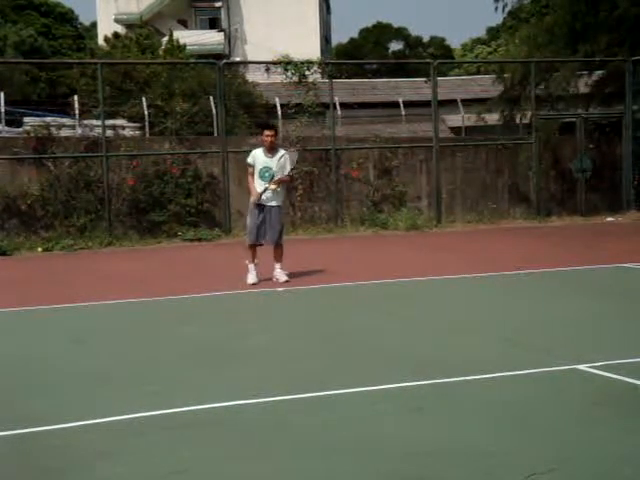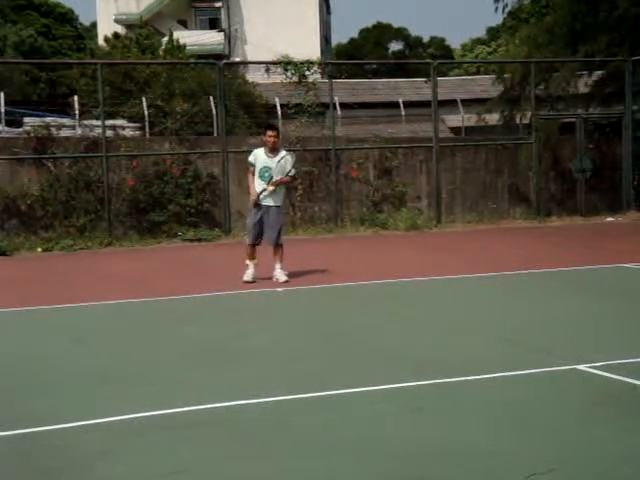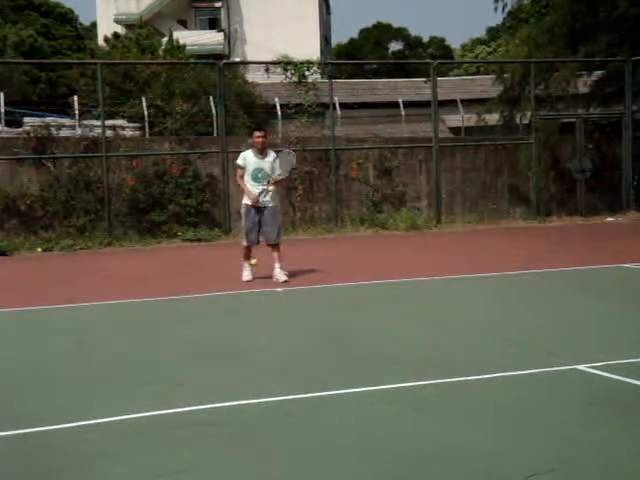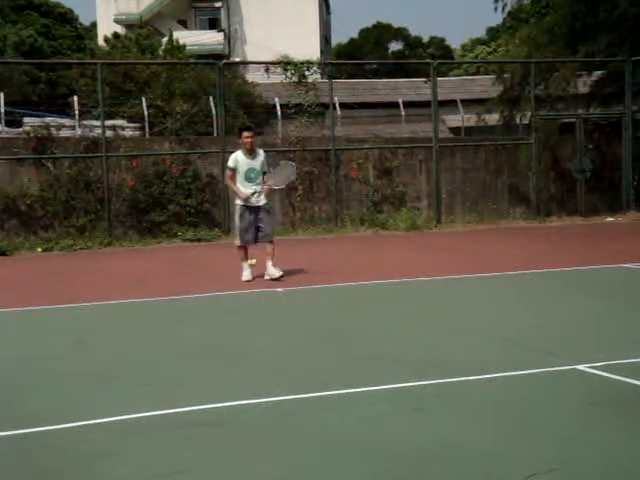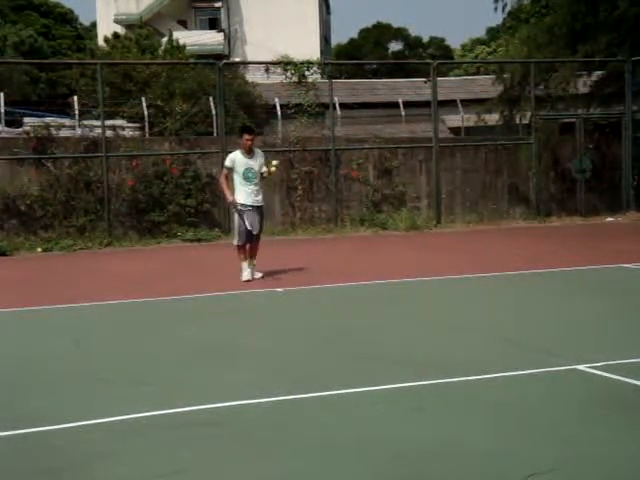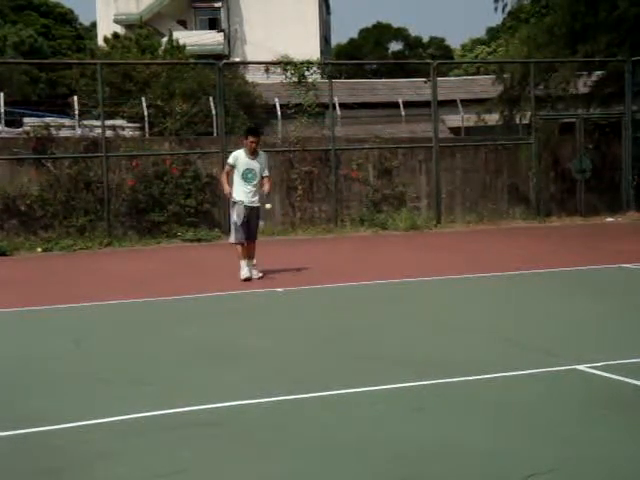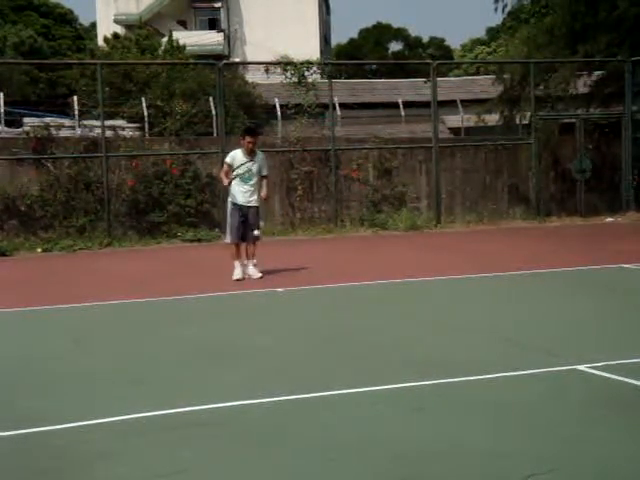
dt=0.3s
person 1, frame 1
left shoulder: (283, 155)
right shoulder: (255, 154)
left elbow: (289, 176)
right elbow: (250, 175)
left wrist: (280, 181)
right wrist: (253, 191)
left hip: (275, 202)
right hip: (257, 202)
left knee: (277, 238)
right knee: (253, 238)
left ankle: (278, 270)
right ankle: (252, 271)
person 1, frame 2
left shoulder: (285, 156)
right shoulder: (256, 153)
left elbow: (290, 178)
right elbow: (251, 174)
left wrist: (279, 182)
right wrist: (252, 191)
left hip: (275, 203)
right hip: (257, 201)
left knee: (277, 239)
right knee: (252, 238)
left ankle: (278, 270)
right ankle: (250, 269)
person 1, frame 3
left shoulder: (272, 156)
right shoulder: (245, 156)
right elbow: (239, 178)
left wrist: (275, 182)
right wrist: (249, 193)
left hip: (270, 203)
right hip: (250, 203)
left knee: (274, 238)
right knee: (248, 238)
left ankle: (278, 270)
right ankle: (246, 268)
person 1, frame 4
left shoulder: (261, 154)
right shoulder: (235, 157)
right elbow: (229, 179)
left wrist: (267, 184)
right wrist: (239, 193)
left hip: (261, 202)
right hip: (244, 203)
left knee: (268, 235)
right knee: (242, 238)
left ankle: (270, 267)
right ankle: (246, 269)
person 1, frame 5
left shoulder: (259, 155)
right shoulder: (233, 157)
left elbow: (263, 174)
right elbow: (223, 177)
left wrist: (267, 173)
right wrist: (228, 194)
left hip: (258, 202)
right hip: (241, 203)
left knee: (255, 237)
right knee: (241, 238)
left ankle: (252, 265)
right ankle: (245, 268)
person 1, frame 6
left shoulder: (263, 157)
right shoulder: (236, 155)
left elbow: (265, 177)
right elbow: (225, 173)
left wrist: (267, 186)
right wrist: (226, 186)
left hip: (254, 203)
right hip: (238, 202)
left knee: (252, 238)
right knee: (239, 236)
left ankle: (251, 266)
right ankle: (244, 267)
person 1, frame 7
left shoulder: (261, 157)
right shoulder: (234, 155)
left elbow: (264, 177)
right elbow: (223, 172)
left wrist: (264, 190)
right wrist: (225, 180)
left hip: (253, 203)
right hip: (236, 202)
left knee: (252, 237)
right knee: (235, 237)
left ankle: (250, 266)
right ankle: (237, 267)
